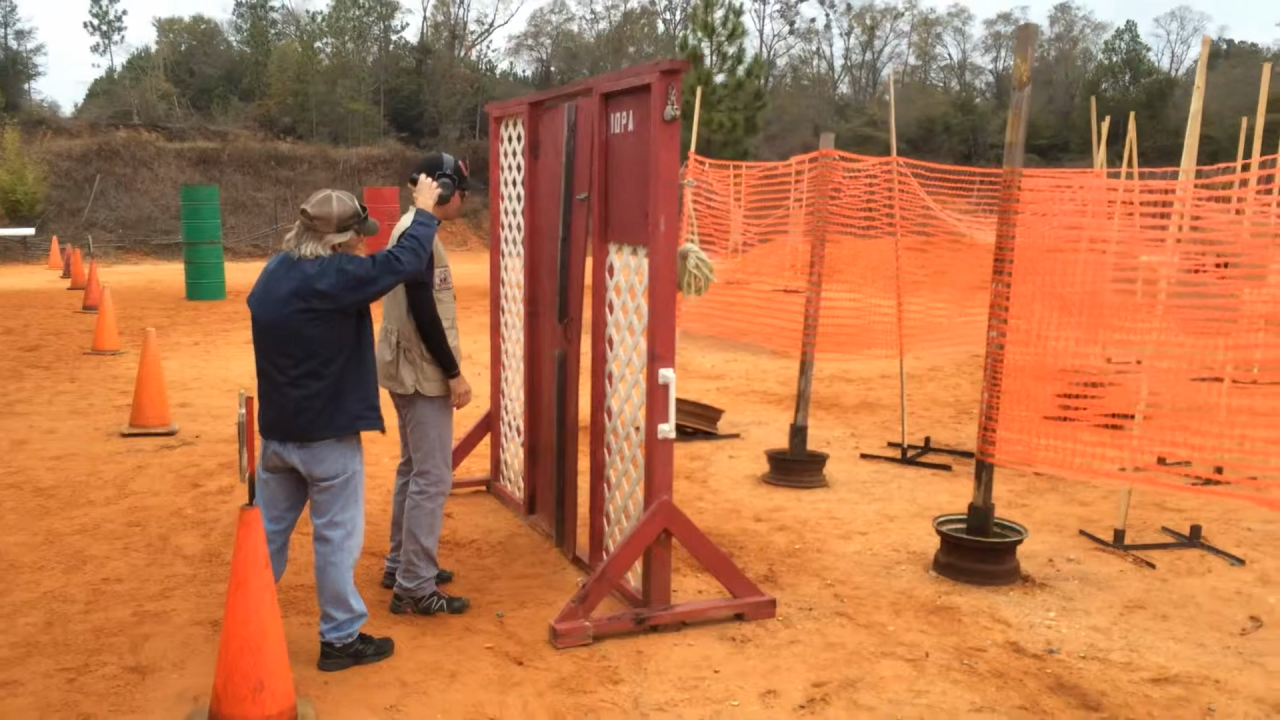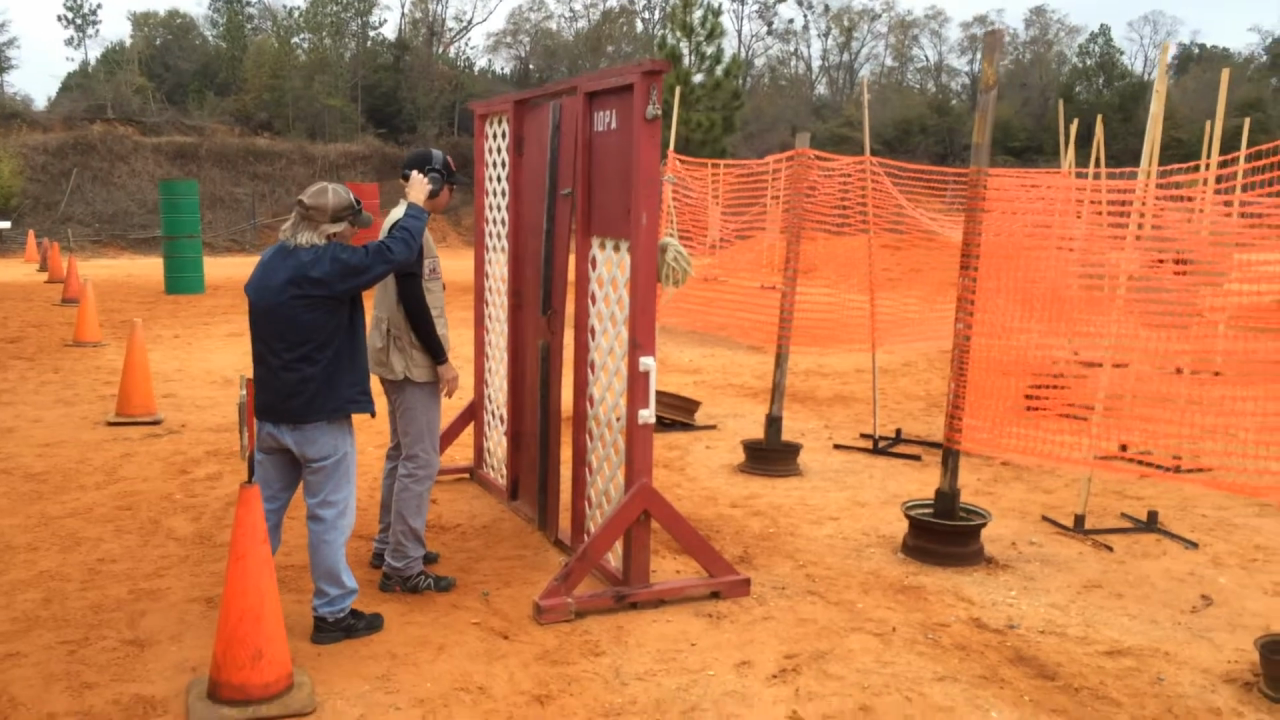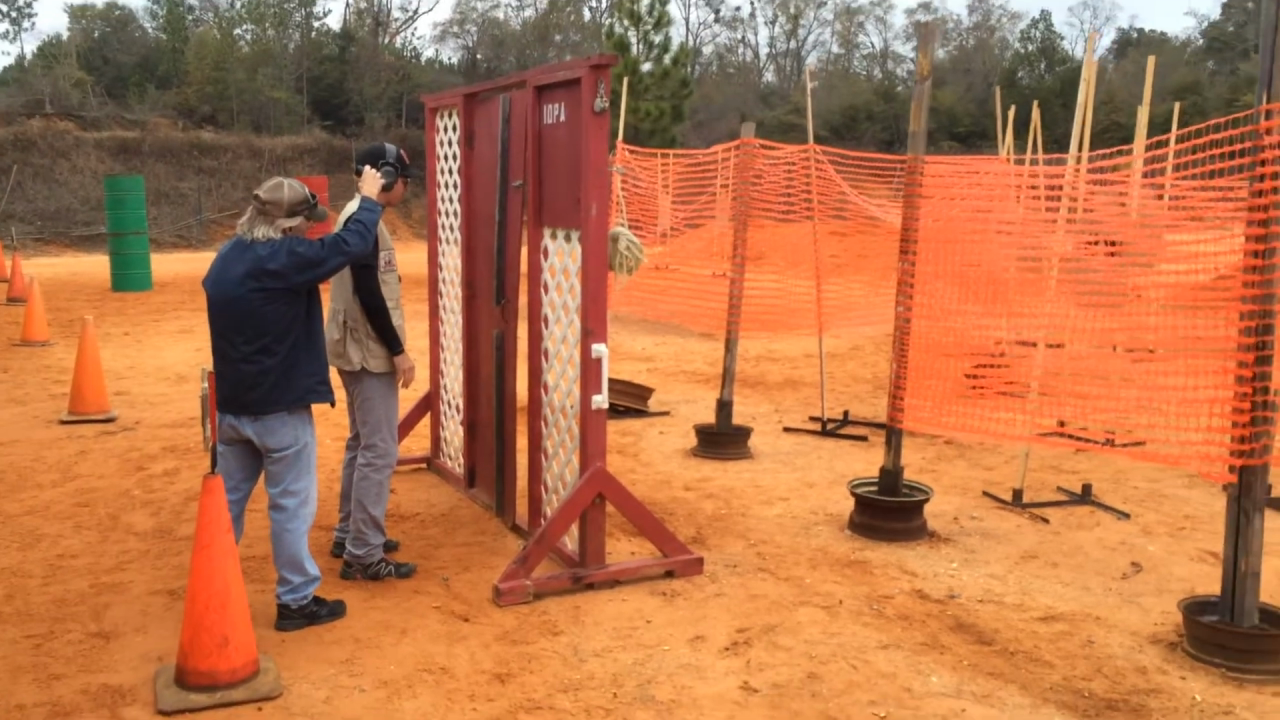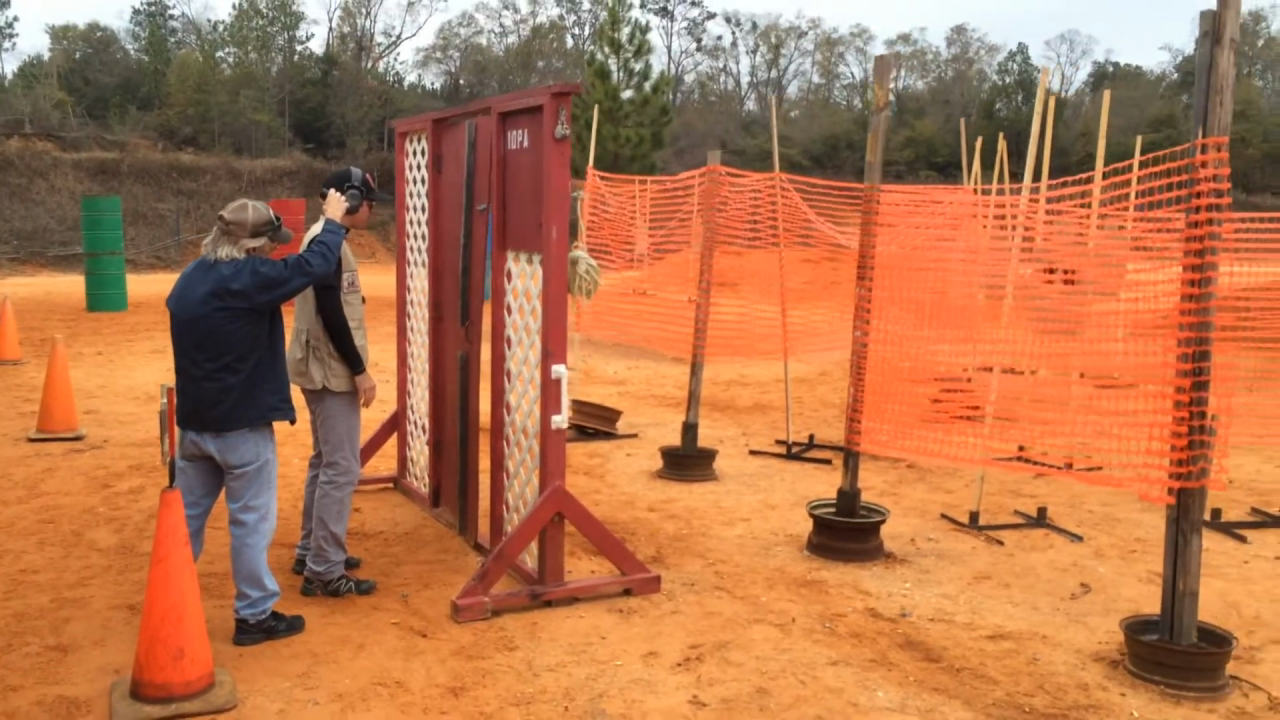
dt=0.5s
person 1, frame 1
left shoulder: (273, 273)
right shoulder: (336, 277)
right elbow: (406, 260)
right wrist: (424, 211)
left hip: (277, 430)
right hip: (328, 435)
left knee: (268, 531)
right knee: (337, 538)
right ankle: (341, 639)
person 1, frame 2
left shoulder: (269, 262)
right shoulder: (331, 265)
right elbow: (396, 251)
right wrist: (415, 205)
left hip: (270, 412)
right hip: (320, 416)
left knee: (264, 509)
right knee: (329, 516)
right ankle: (333, 613)
person 1, frame 3
left shoulder: (226, 257)
right shoulder: (287, 258)
right elbow: (352, 243)
right wrist: (369, 199)
left hip: (232, 404)
right hip: (280, 407)
left knee: (226, 500)
right knee: (291, 505)
right ankle: (296, 601)
person 1, frame 4
left shoulder: (190, 278)
right shoulder: (250, 278)
right elbow: (315, 264)
right wrist: (333, 221)
left hip: (194, 421)
right hip: (242, 424)
left knee: (186, 516)
right knee: (251, 521)
right ankle: (255, 616)
person 2, frame 1
left shoulder: (413, 230)
right elbow: (422, 310)
left wrist: (446, 370)
right wrist: (454, 373)
left hip: (413, 371)
right hip: (422, 374)
left knee: (414, 470)
right knee: (432, 478)
left ankle: (402, 565)
right ankle: (414, 587)
person 2, frame 2
left shoulder: (403, 222)
right shoulder: (407, 226)
right elbow: (412, 300)
left wrist: (434, 357)
right wrist: (442, 360)
left hip: (402, 359)
right hip: (412, 361)
left knee: (403, 454)
right knee: (421, 461)
left ankle: (389, 546)
right ankle: (401, 567)
person 2, frame 3
left shoulder: (359, 216)
right elbow: (367, 292)
left wrist: (390, 348)
right wrist: (398, 351)
left hip: (361, 350)
right hip: (370, 352)
left knee: (362, 444)
right knee: (379, 450)
left ankle: (349, 535)
right ankle: (363, 555)
person 2, frame 4
left shoulder: (324, 239)
right elbow: (330, 312)
left wrist: (352, 368)
right wrist: (359, 370)
left hip: (325, 370)
right hip: (331, 372)
left knee: (325, 462)
right knee: (341, 469)
left ankle: (311, 553)
right ankle: (323, 571)
